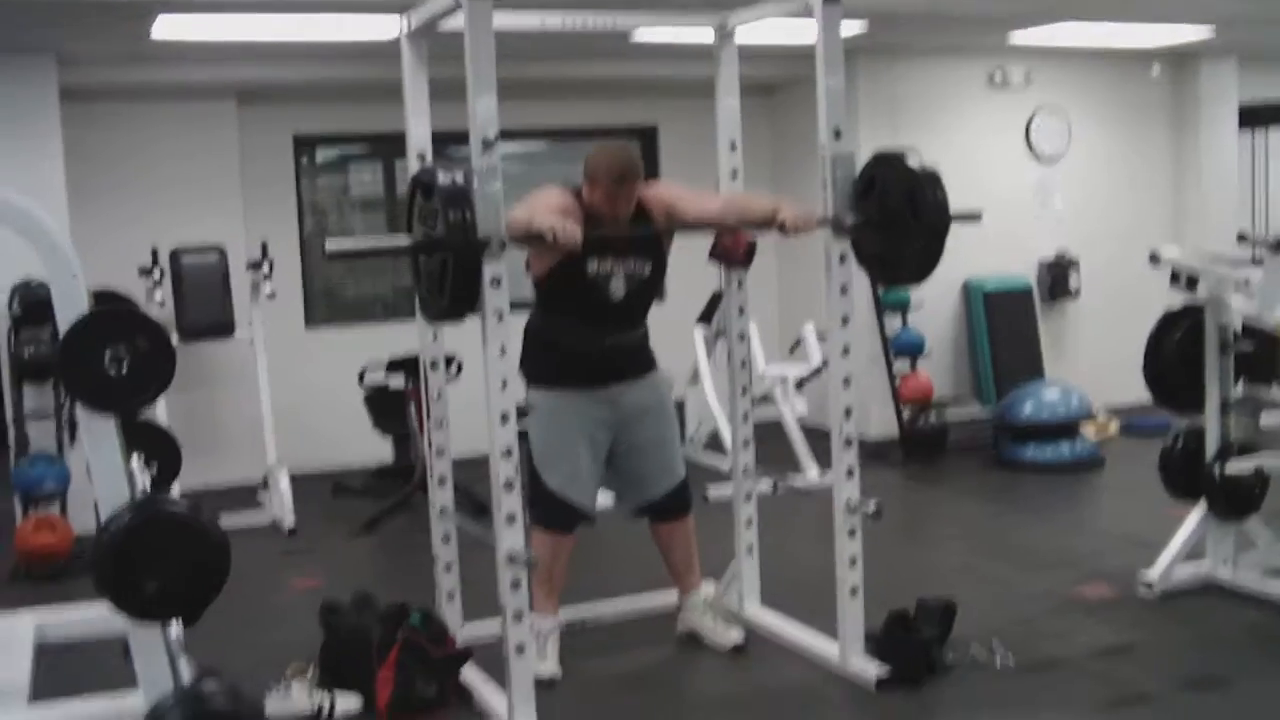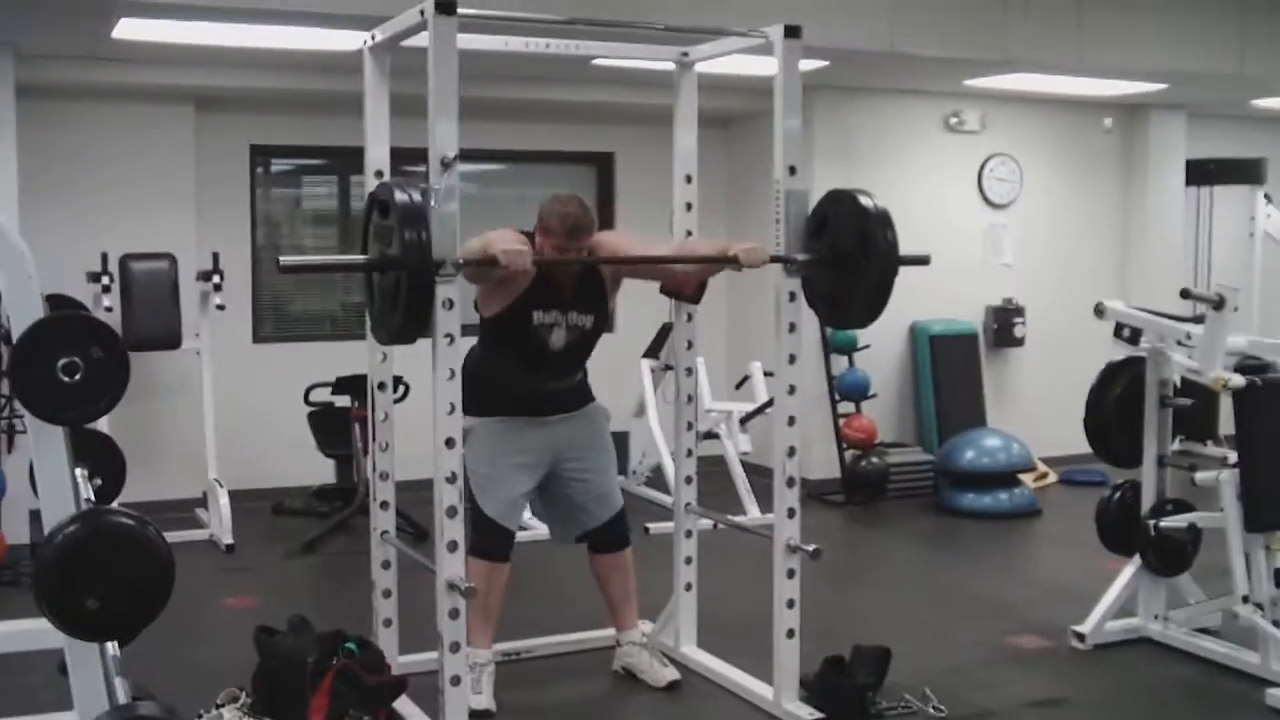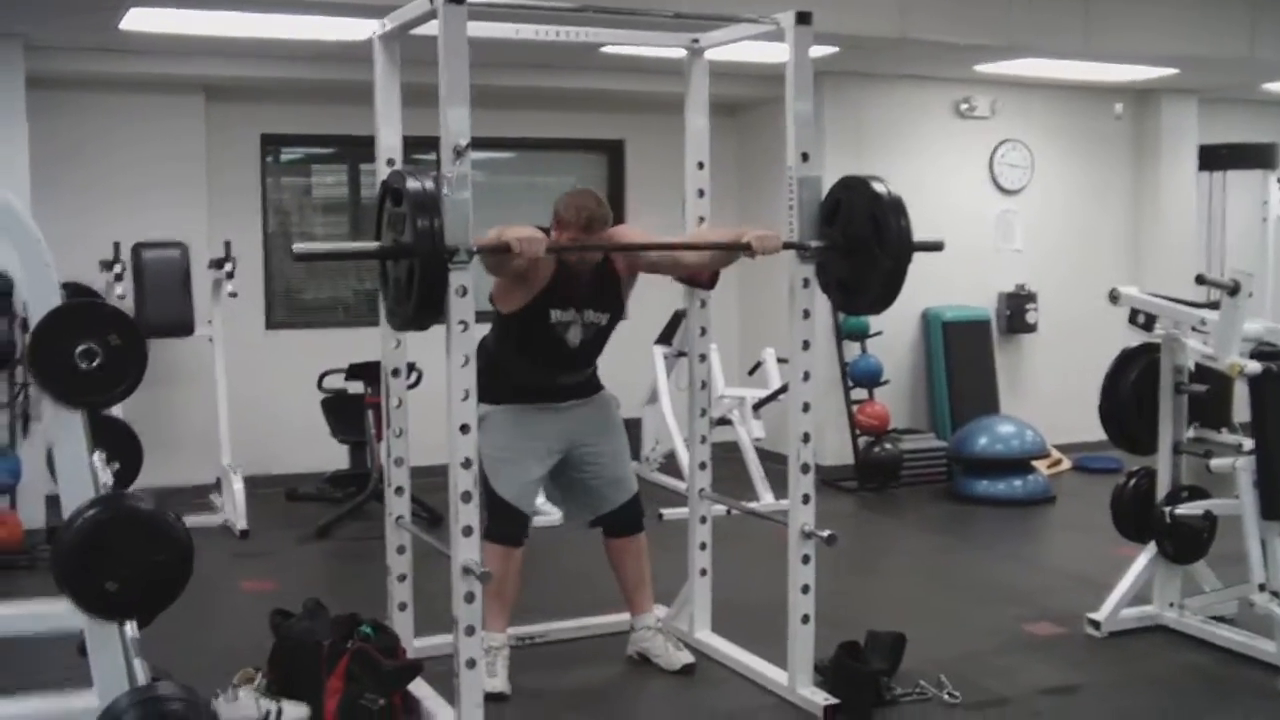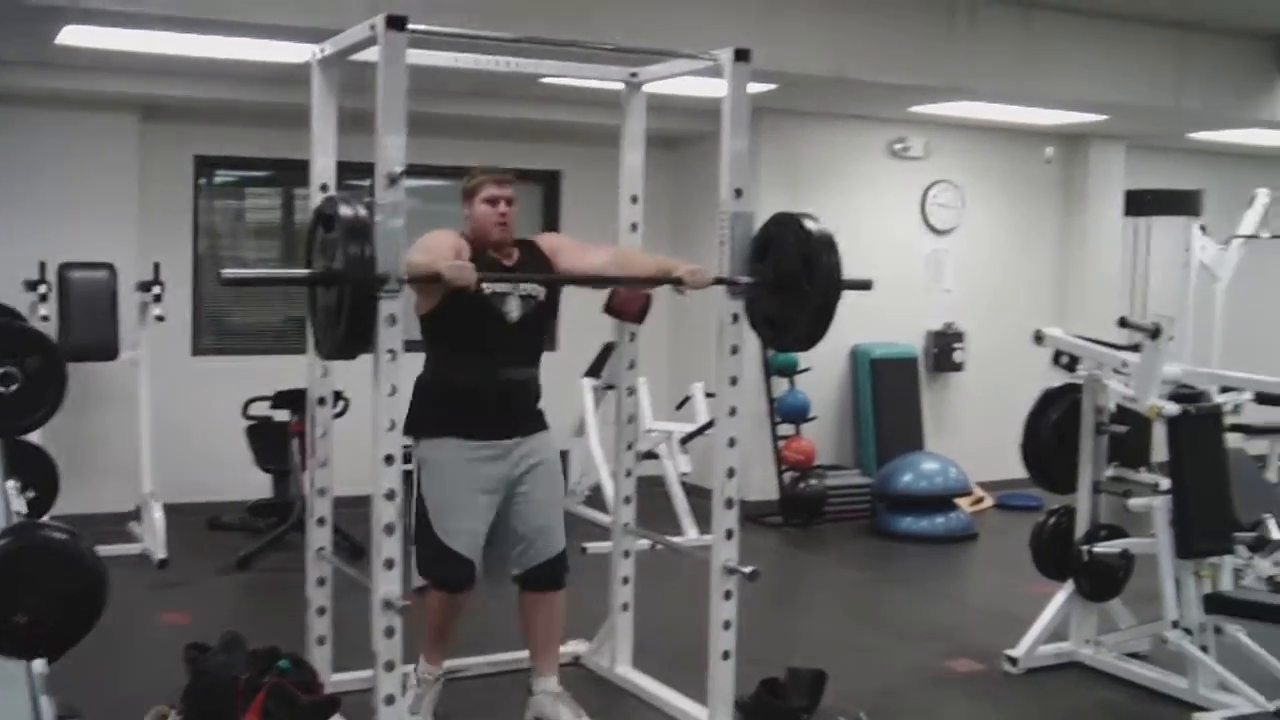
dt=0.7s
person 1, frame 1
left shoulder: (659, 203)
right shoulder: (560, 207)
left elbow: (721, 207)
right elbow: (517, 220)
left wrist: (778, 210)
right wrist: (542, 224)
left hip: (636, 376)
right hip: (563, 388)
left knee: (671, 495)
right knee: (557, 507)
left ankle: (694, 608)
right ankle: (543, 630)
person 1, frame 2
left shoulder: (607, 253)
right shoulder: (512, 254)
left elbow: (673, 257)
right elbow: (470, 253)
left wrist: (730, 249)
right wrist: (496, 251)
left hip: (573, 411)
right hip: (501, 419)
left knee: (609, 528)
right knee: (492, 534)
left ankle: (631, 645)
right ankle: (478, 664)
person 1, frame 3
left shoulder: (623, 249)
right shoulder: (531, 256)
left elbow: (688, 251)
right elbow: (491, 247)
left wrist: (743, 238)
right wrist: (511, 242)
left hip: (584, 399)
right hip: (514, 406)
left knee: (624, 511)
right knee: (506, 519)
left ankle: (646, 629)
right ankle: (492, 648)
person 1, frame 4
left shoulder: (547, 251)
right shoulder: (447, 246)
left elbow: (613, 260)
right elbow: (415, 264)
left wrist: (673, 269)
right wrist: (440, 268)
left hip: (525, 432)
right hip: (453, 436)
left knee: (546, 562)
right knee: (451, 566)
right ankle: (428, 673)
